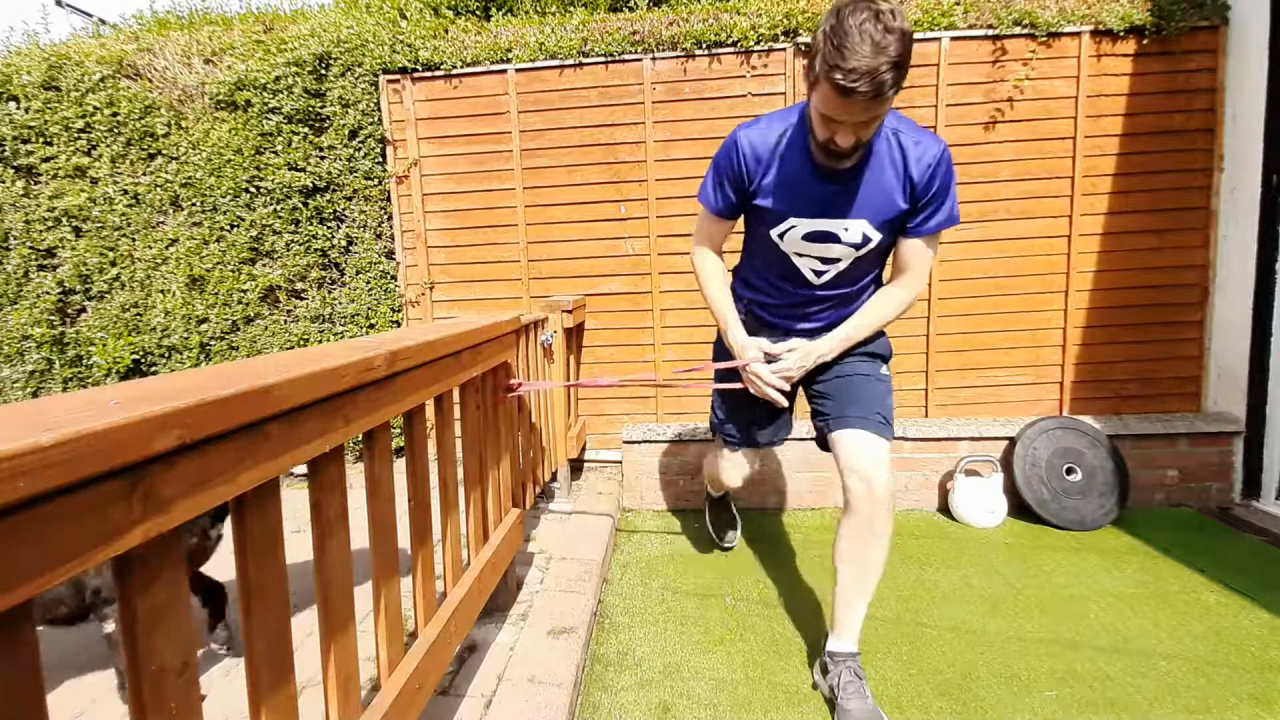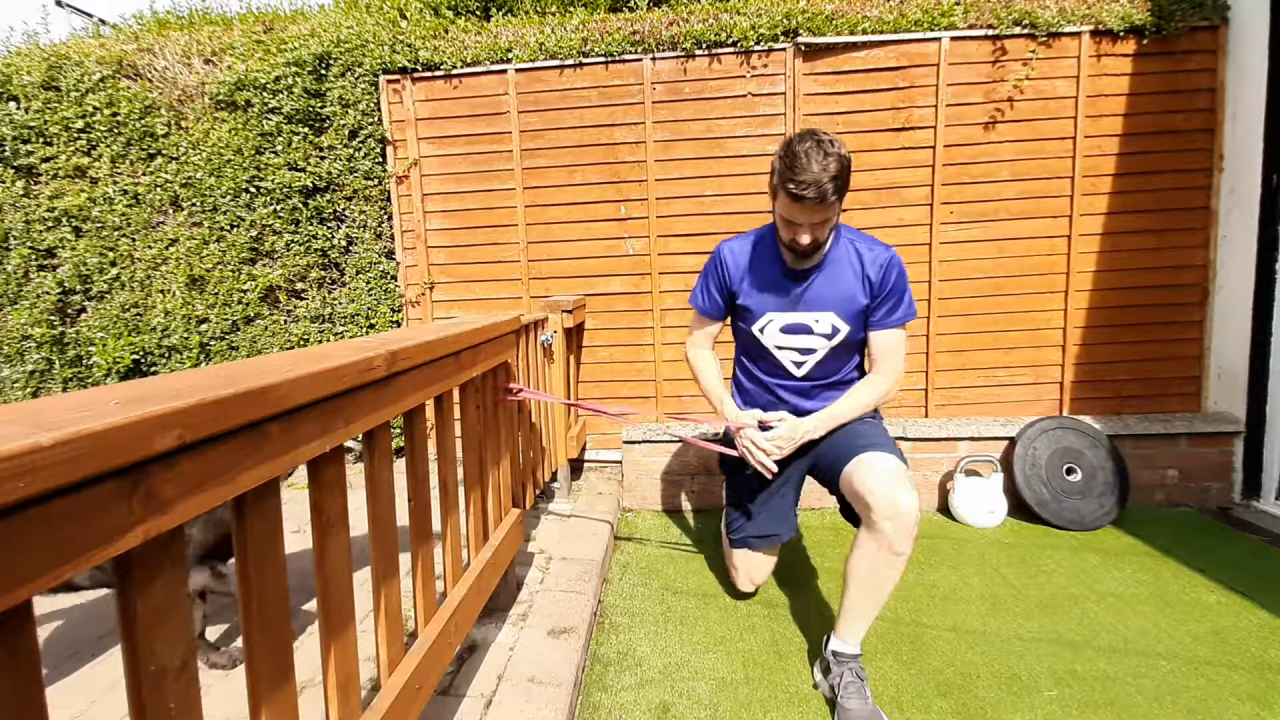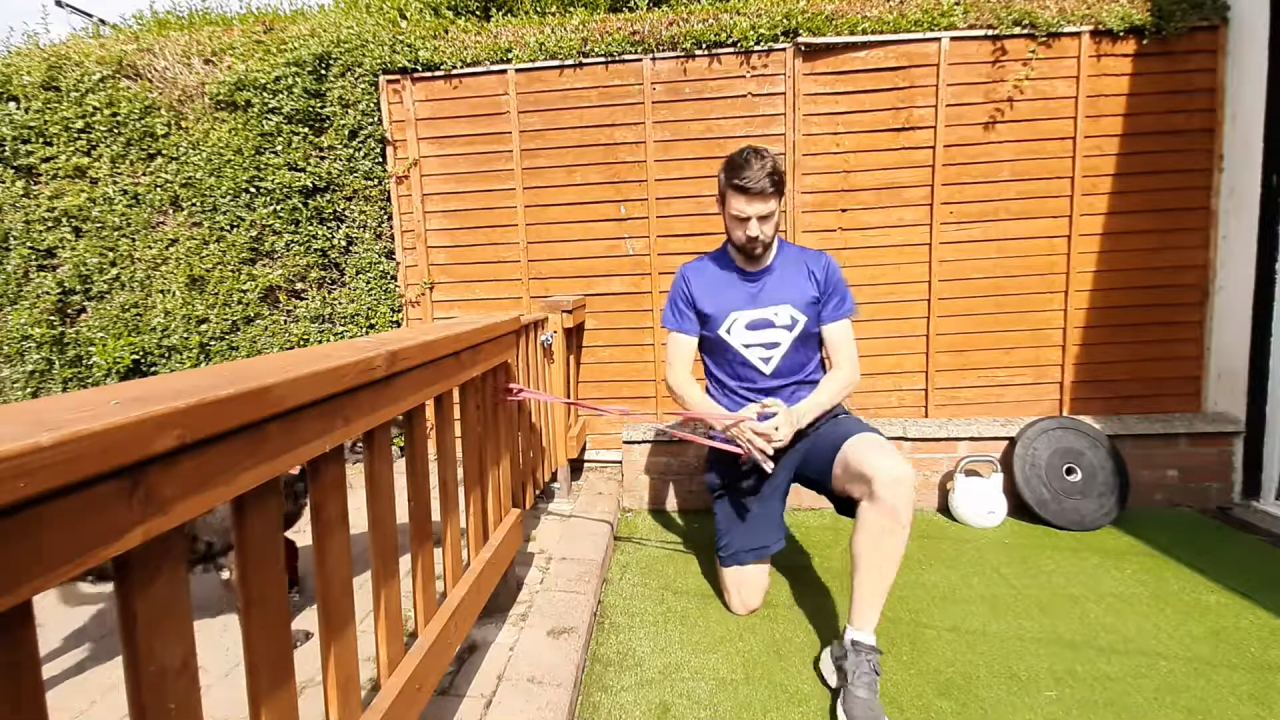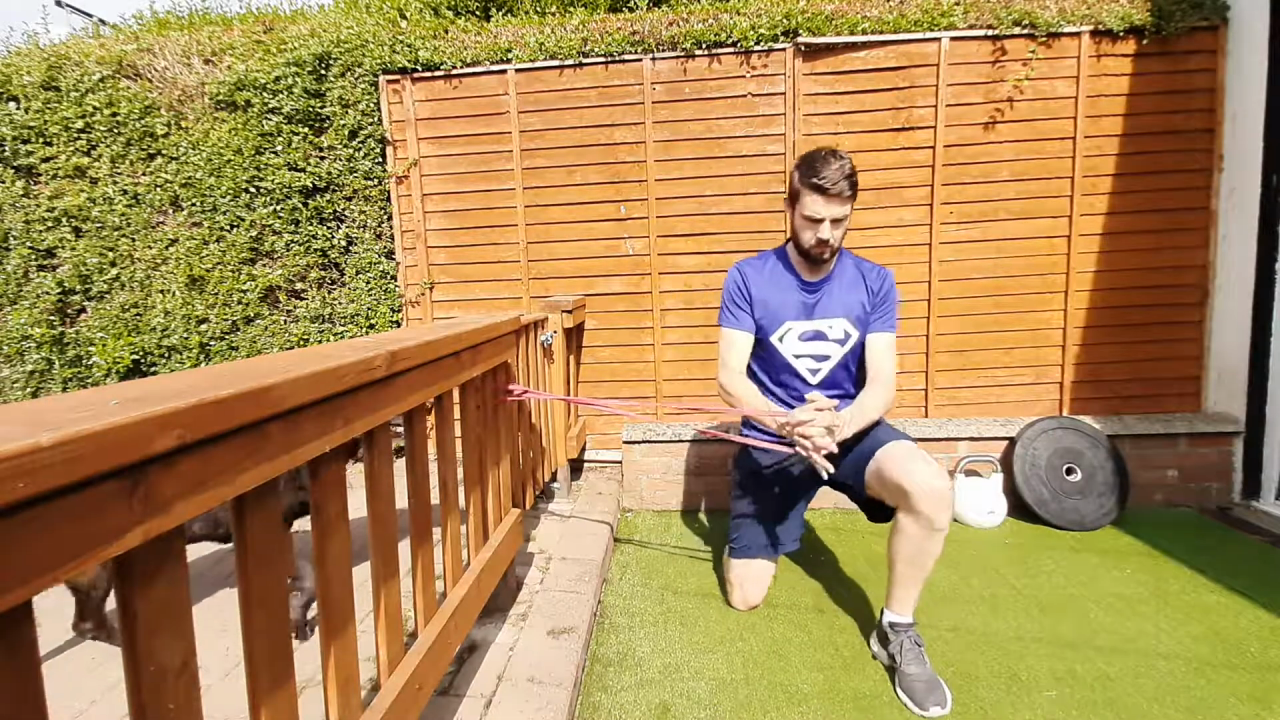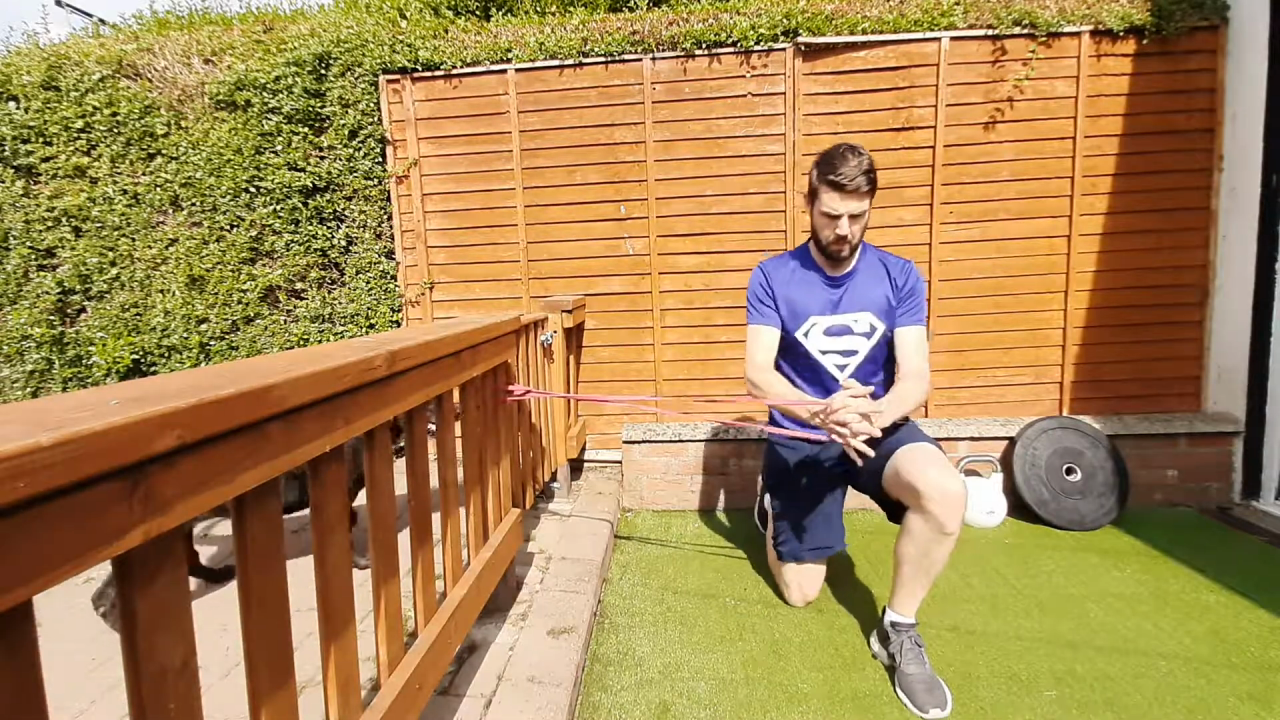
dt=0.5s
person 1, frame 1
left shoulder: (924, 160)
right shoulder: (752, 146)
left elbow: (909, 279)
right elbow: (705, 249)
left wrist: (821, 350)
right wrist: (740, 345)
left hip: (849, 337)
right hip: (755, 333)
left knee: (870, 484)
right knee: (730, 471)
left ankle: (841, 659)
right ankle: (720, 496)
person 1, frame 2
left shoulder: (878, 265)
right shoulder: (732, 260)
left elbow: (887, 374)
right elbow: (698, 347)
left wrist: (806, 430)
right wrist: (734, 419)
left hip: (838, 417)
right hip: (759, 424)
left knee: (898, 506)
right knee: (748, 577)
left ankle: (841, 659)
right ankle: (738, 520)
person 1, frame 3
left shoulder: (819, 269)
right shoulder: (694, 279)
left elbow: (846, 369)
right elbow: (677, 374)
left wrist: (794, 418)
right wrist: (730, 423)
left hip: (814, 420)
right hip: (740, 436)
left knee: (894, 478)
right knee: (744, 600)
left ankle: (856, 649)
right ankle: (737, 526)
person 1, frame 4
left shoulder: (874, 282)
right shoulder: (749, 277)
left elbow: (883, 382)
right elbow: (729, 377)
left wrist: (839, 426)
right wrist: (789, 424)
left hip: (848, 428)
right hip: (769, 441)
left knee: (930, 487)
right knee: (745, 596)
left ankle: (896, 629)
right ankle: (750, 520)
person 1, frame 5
left shoulder: (900, 277)
right shoulder: (773, 276)
left elbow: (915, 377)
right elbow: (758, 373)
left wrist: (874, 416)
right wrist: (821, 413)
left hip: (877, 424)
right hip: (798, 437)
left knee: (945, 491)
right knee: (800, 593)
left ankle: (898, 630)
right ankle: (773, 506)
